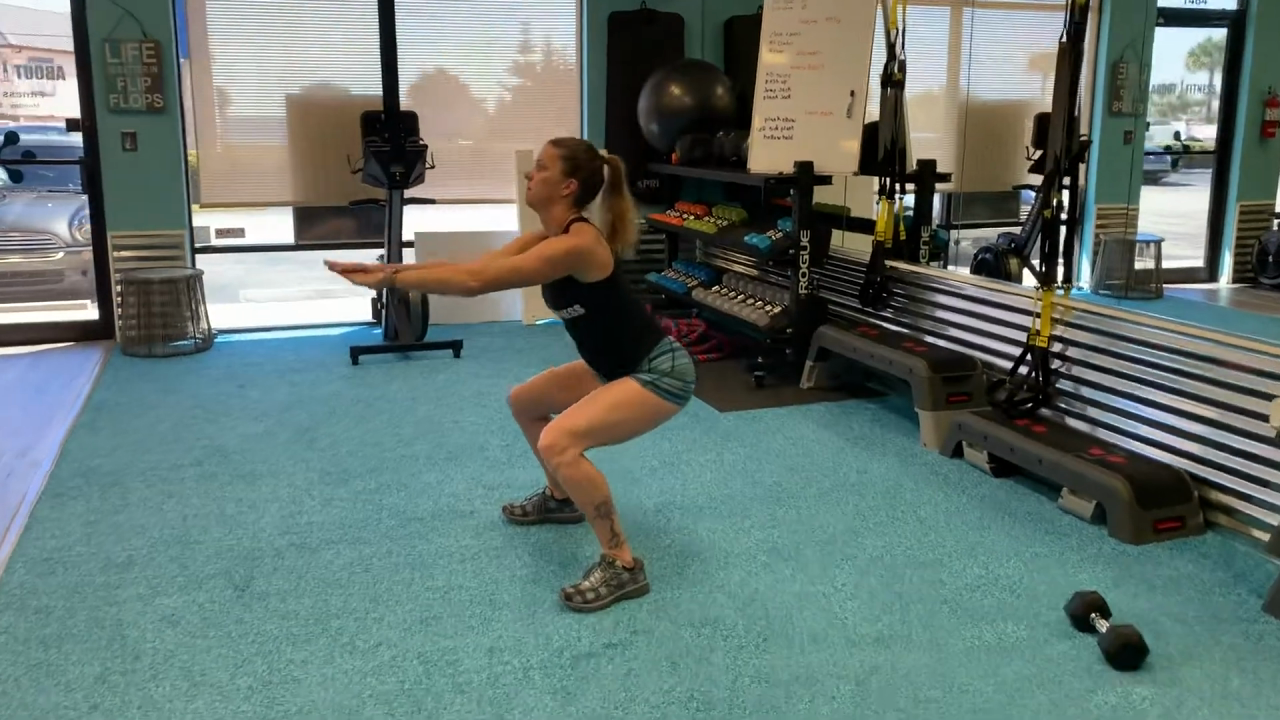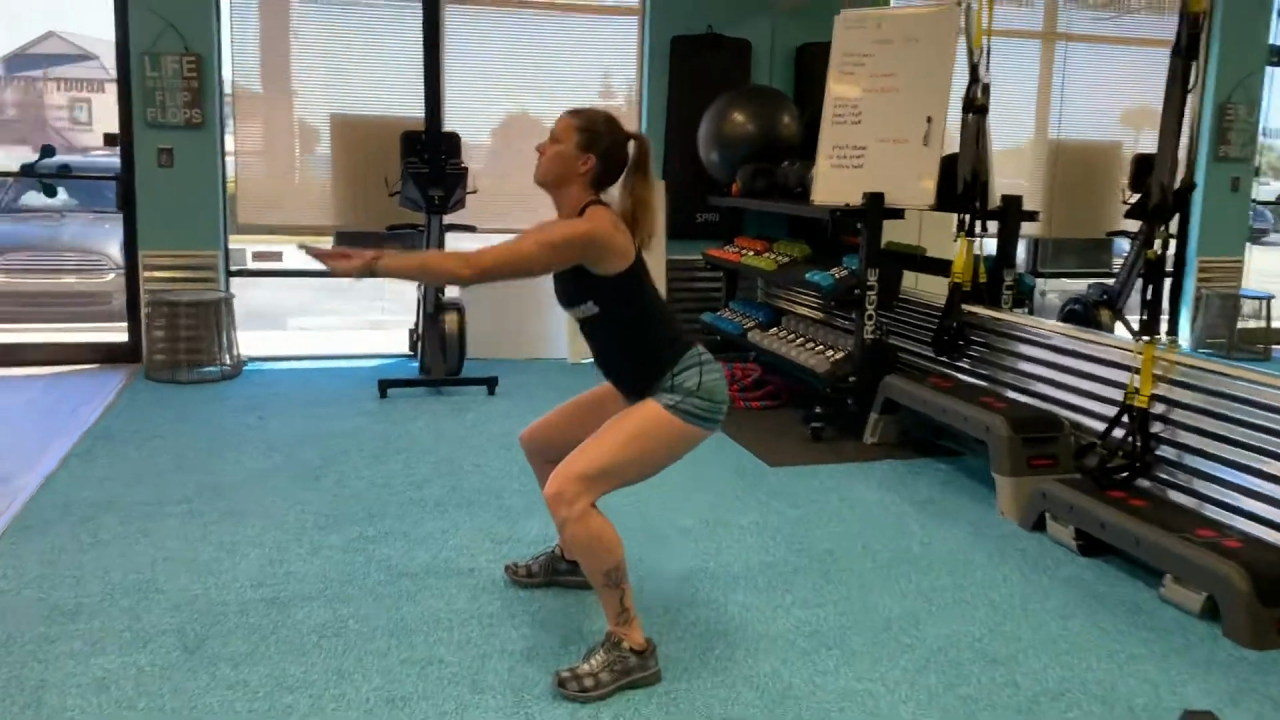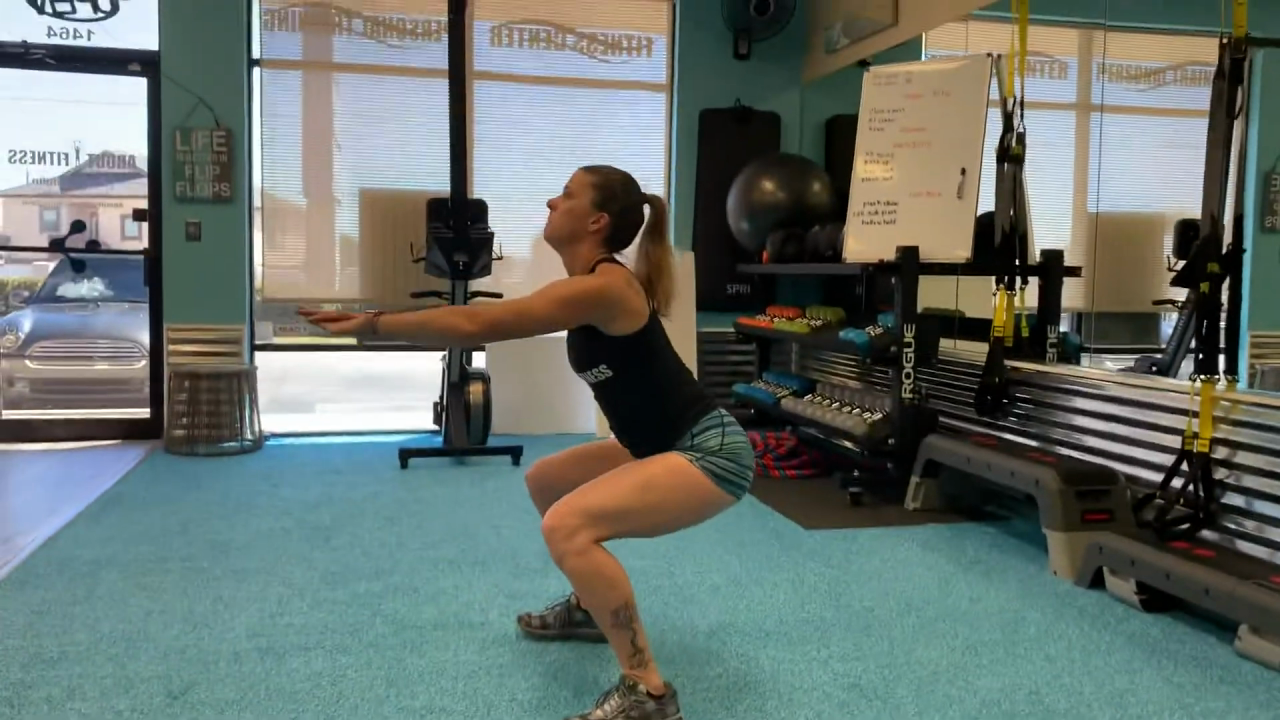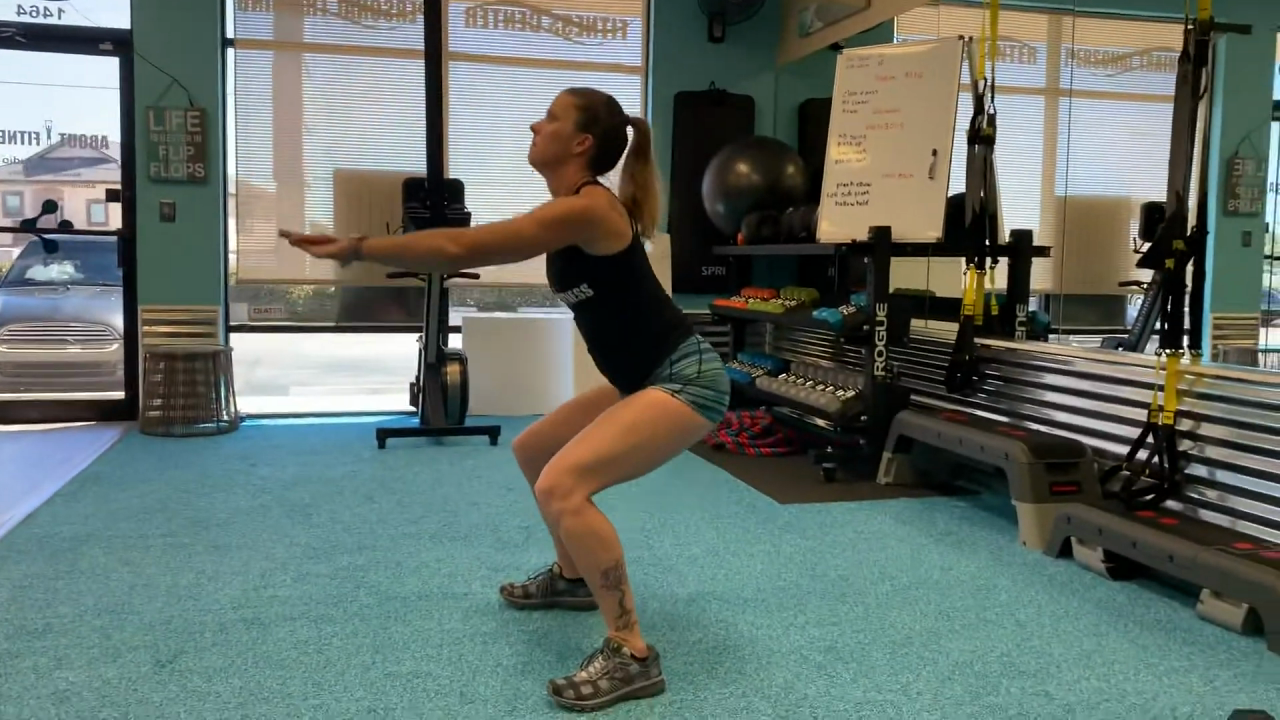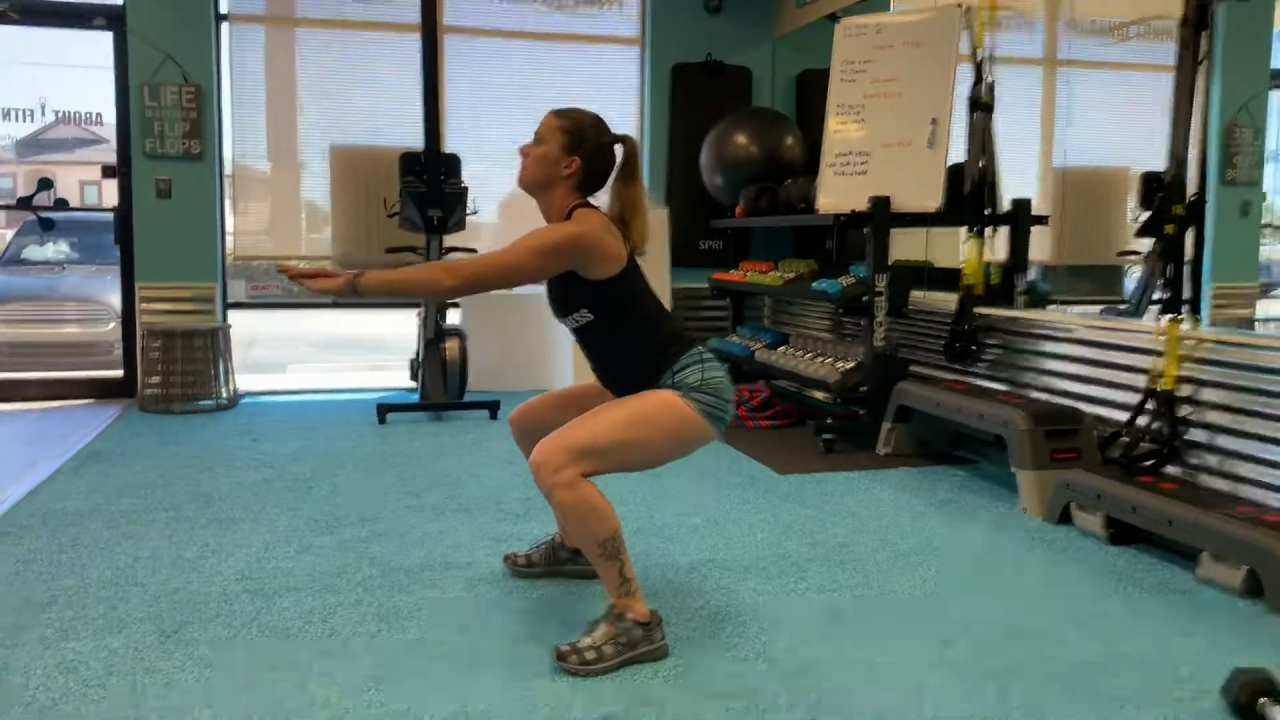
dt=0.7s
person 1, frame 1
left shoulder: (576, 245)
right shoulder: (549, 238)
left elbow: (476, 281)
right elbow: (471, 266)
left wrist: (387, 280)
right wrist: (387, 271)
left hip: (661, 374)
right hip: (619, 368)
left knee: (559, 442)
right knee: (524, 402)
left ankle: (622, 565)
right ankle: (561, 498)
person 1, frame 2
left shoulder: (591, 231)
right shoulder: (567, 228)
left elbow: (471, 268)
right elbow: (478, 258)
left wrist: (369, 265)
right wrist: (372, 258)
left hip: (688, 389)
right hip: (645, 384)
left knee: (567, 489)
right knee: (538, 443)
left ankle: (631, 647)
right ankle: (573, 557)
person 1, frame 3
left shoulder: (603, 289)
right shoulder: (587, 287)
left elbow: (475, 325)
right elbow: (485, 320)
left wrist: (371, 324)
right wrist: (379, 324)
left hip: (713, 454)
right hip: (670, 446)
left knee: (567, 525)
right knee: (544, 482)
right ankle: (588, 608)
person 1, frame 4
left shoulder: (586, 209)
right shoulder: (573, 211)
left elbow: (462, 249)
right elbow: (473, 249)
left wrist: (354, 248)
right wrist: (361, 249)
left hip: (687, 380)
right hip: (649, 378)
left knee: (561, 484)
right knee: (532, 451)
left ankle: (631, 656)
right ankle: (572, 574)
person 1, frame 5
left shoulder: (579, 234)
right shoulder: (568, 231)
left elbow: (457, 278)
right elbow: (469, 273)
left wrist: (352, 283)
right wrist: (359, 279)
left hip: (693, 390)
right hip: (652, 386)
left knee: (554, 460)
right knee: (528, 424)
left ankle: (634, 621)
right ankle: (574, 545)
